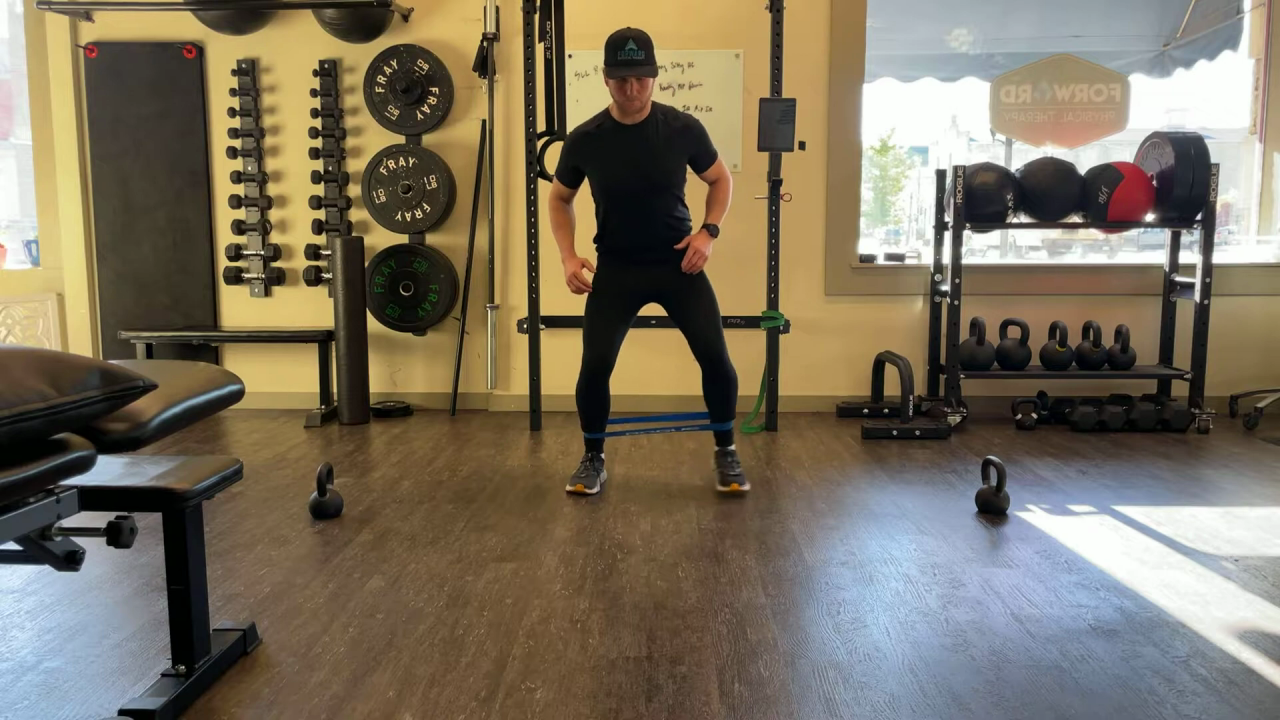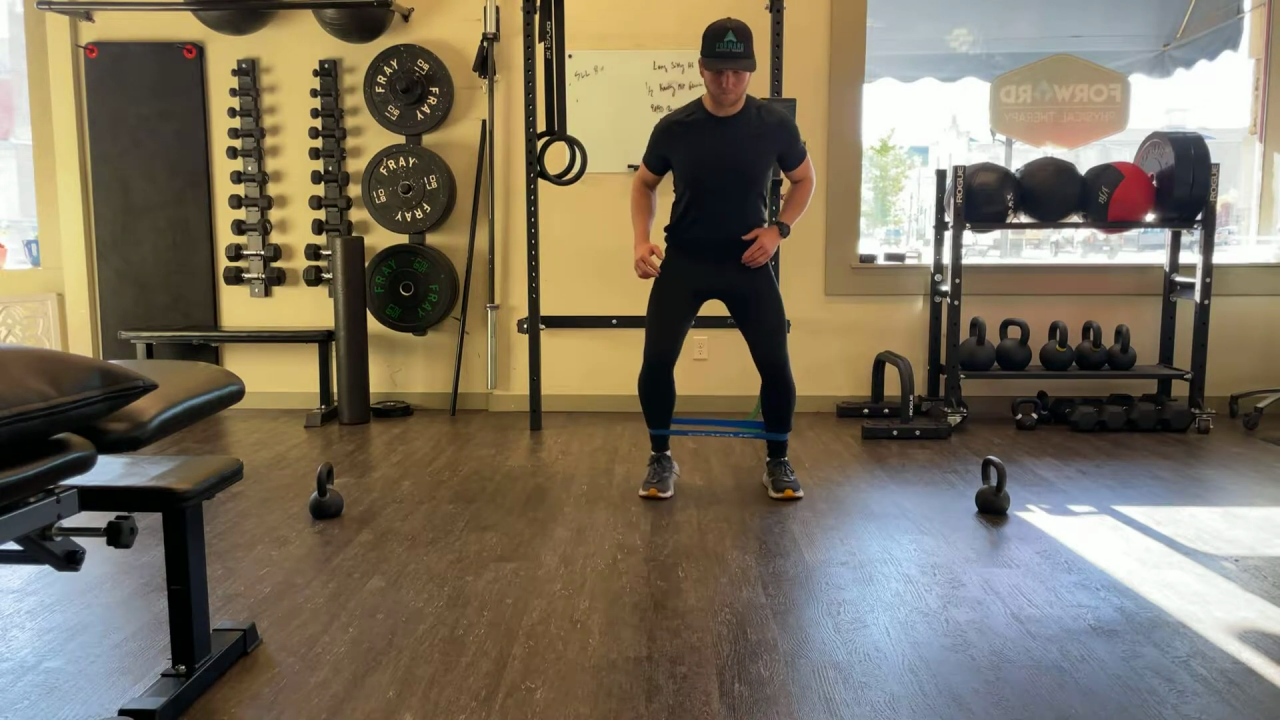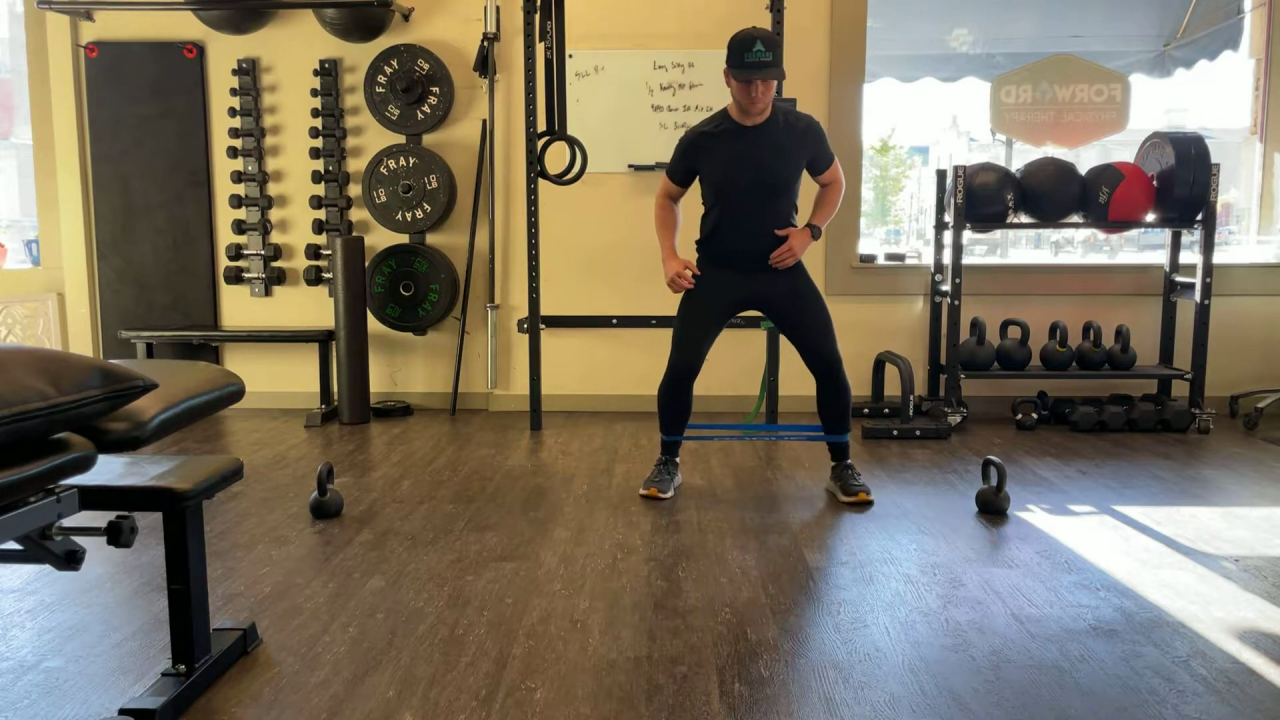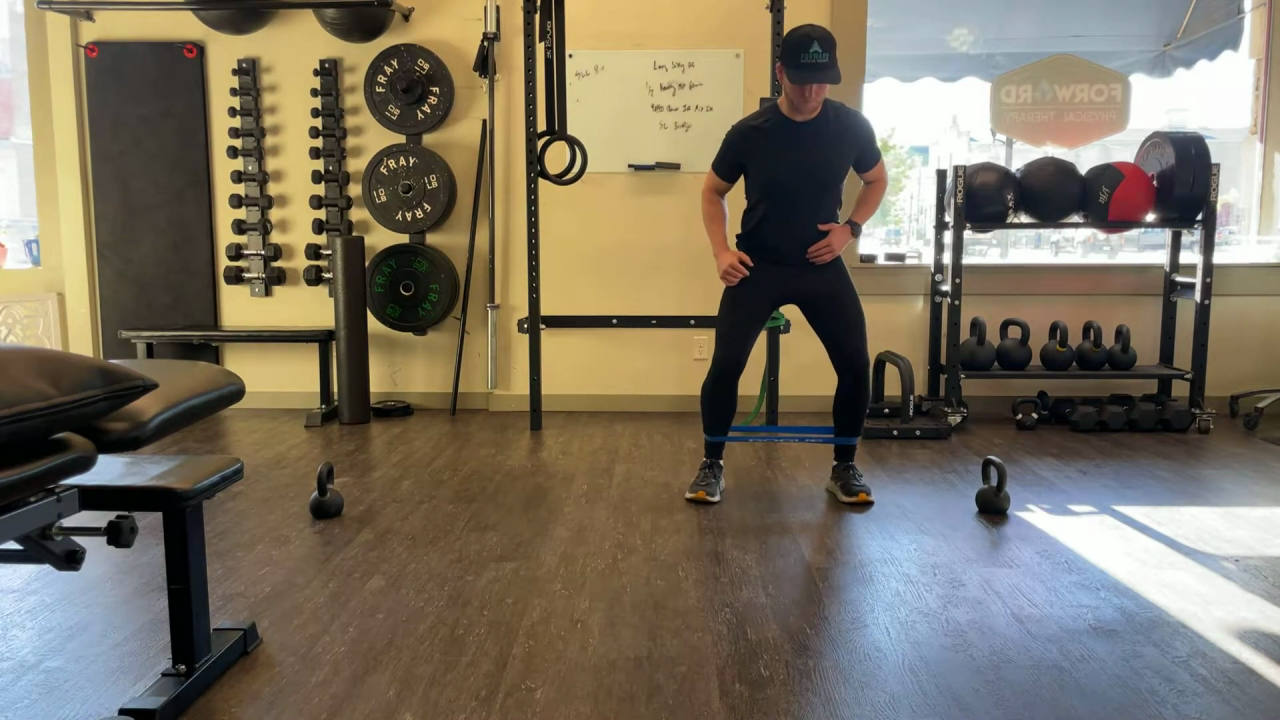
dt=1s
person 1, frame 1
left shoulder: (682, 127)
right shoulder: (585, 139)
left elbow: (720, 180)
right elbow: (560, 198)
left wrist: (708, 231)
right wrist: (568, 254)
left hip: (677, 261)
right hip: (616, 268)
left knee: (715, 356)
right knee: (595, 366)
left ankle: (725, 450)
right ankle: (593, 459)
person 1, frame 2
left shoulder: (775, 124)
right shoulder: (675, 127)
left elbow: (804, 180)
right elbow: (645, 184)
left wrist: (779, 229)
right wrist: (641, 238)
left hip: (748, 261)
right hip: (684, 260)
left knee: (775, 365)
right knee: (657, 359)
left ankle: (777, 461)
right ankle: (661, 457)
person 1, frame 3
left shoulder: (802, 130)
right shoulder: (701, 138)
left elbow: (833, 184)
right elbow: (668, 196)
left wrist: (809, 232)
right wrist: (669, 254)
left hip: (781, 269)
right hip: (717, 271)
left knee: (828, 364)
right knee: (681, 367)
left ankle: (841, 467)
right ankle: (668, 461)
person 1, frame 4
left shoulder: (851, 126)
right shoulder: (749, 133)
left elbow: (877, 180)
right elbow: (712, 192)
left wrist: (850, 228)
right wrist: (721, 249)
left hip: (822, 264)
right hip: (758, 266)
left knee: (855, 365)
right knee: (726, 365)
left ankle: (844, 467)
right ankle: (712, 465)
